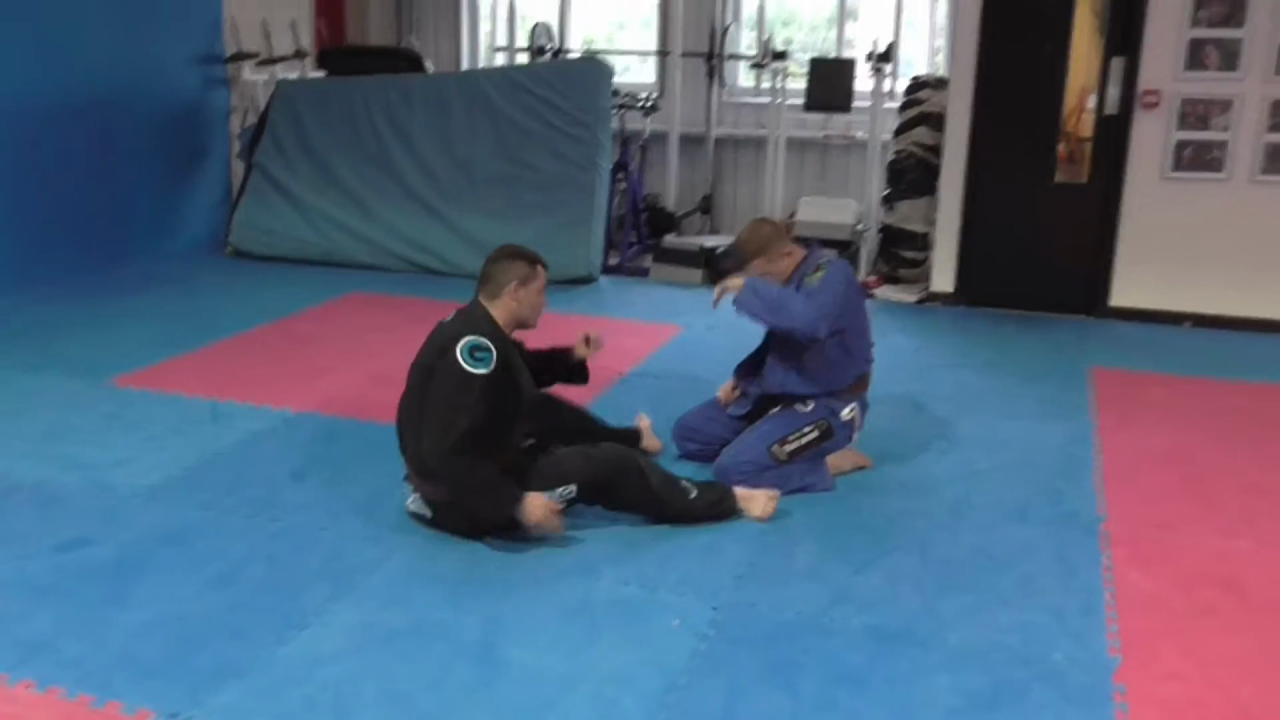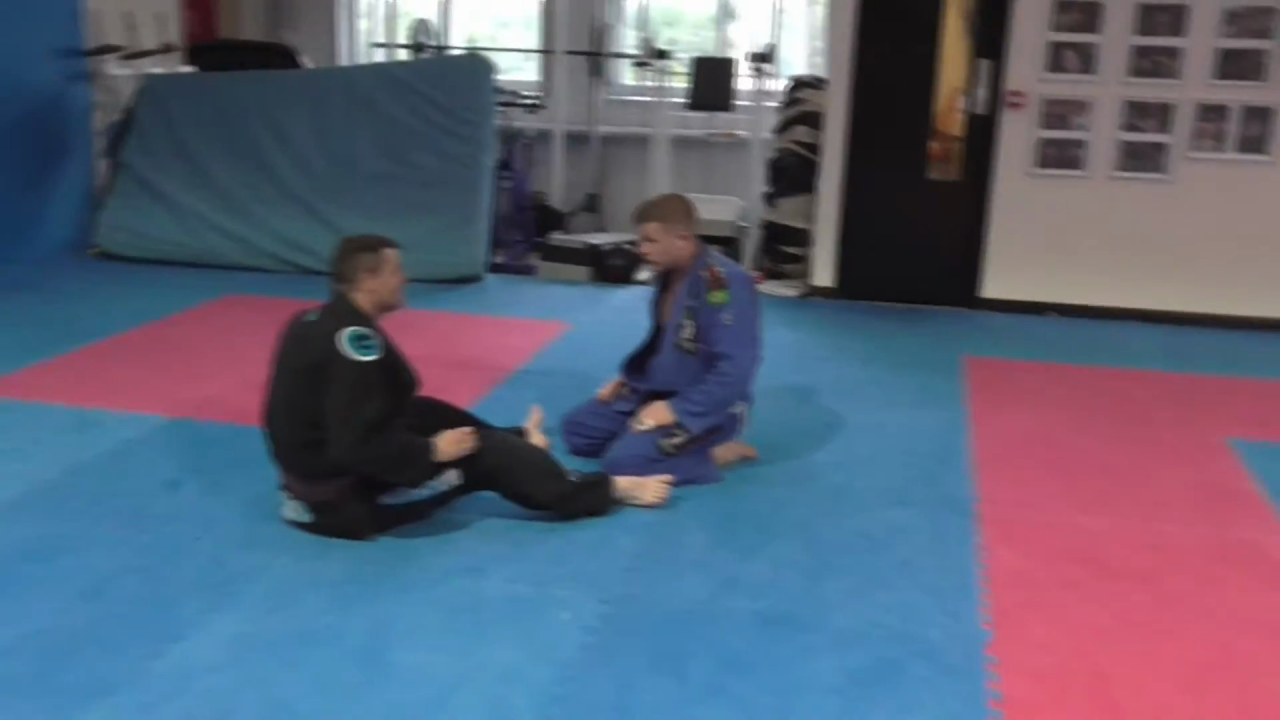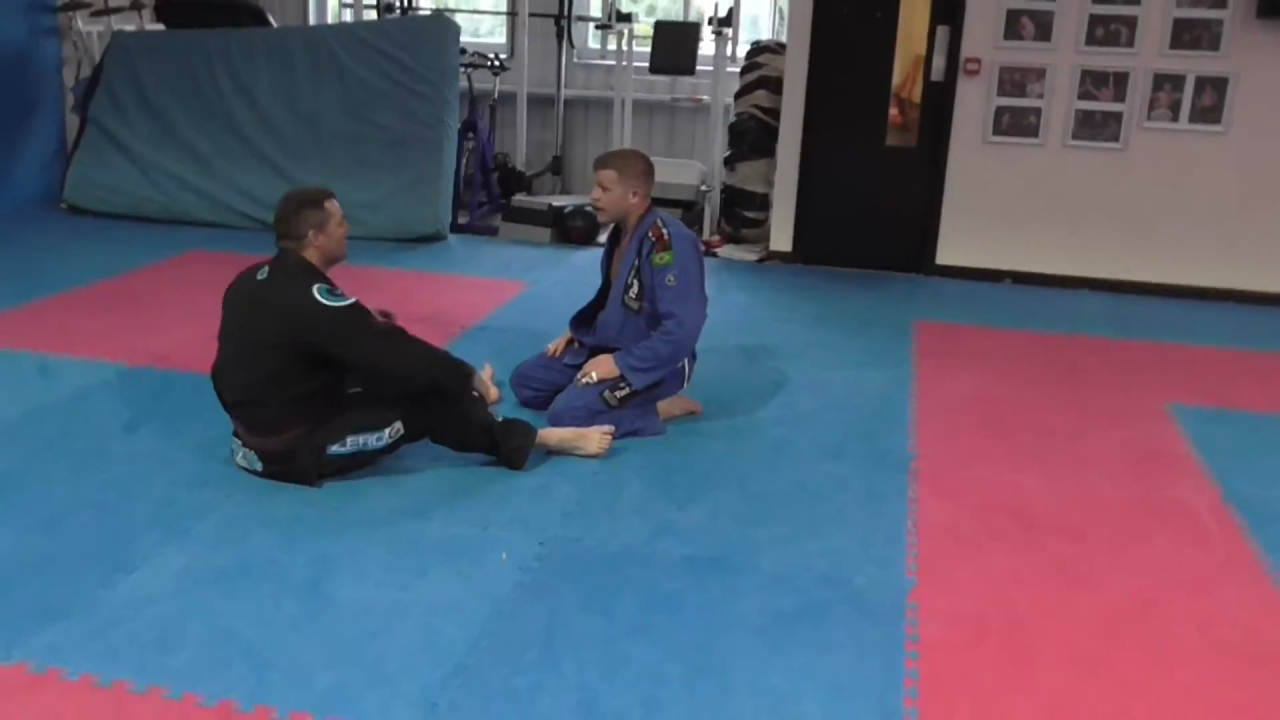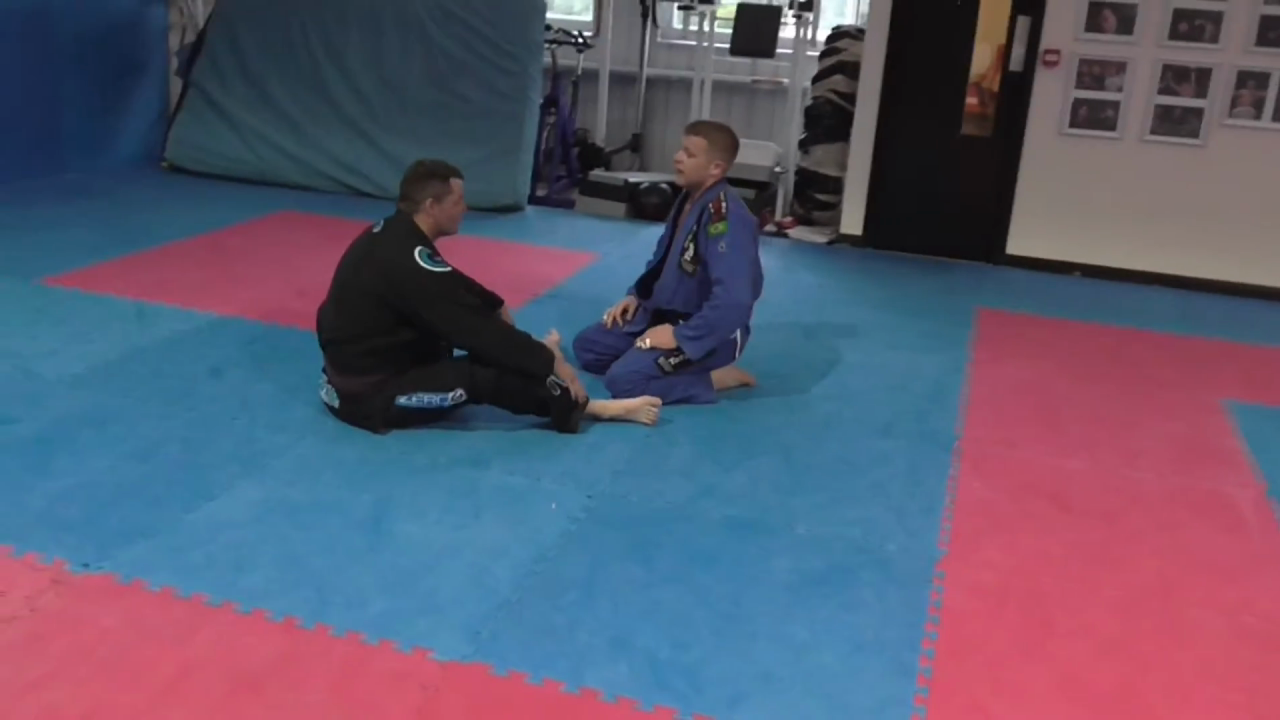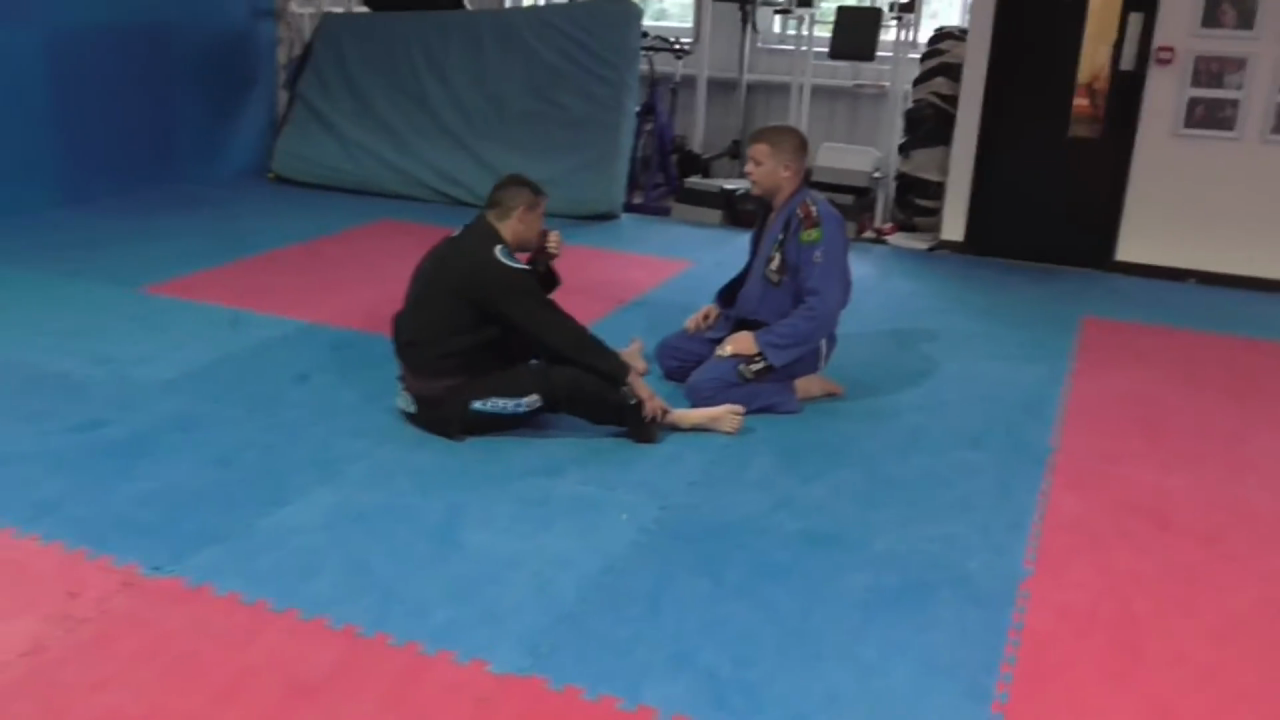
dt=1s
person 1, frame 1
left shoulder: (473, 322)
right shoulder: (476, 350)
left elbow: (517, 374)
right elbow: (447, 453)
left wrist: (571, 358)
right wrist: (516, 503)
left hip: (467, 469)
right hip: (460, 496)
left knee: (546, 411)
right knee: (607, 465)
left ankle: (633, 439)
right ankle: (727, 501)
person 1, frame 2
left shoulder: (313, 322)
right shoulder: (355, 340)
right elbow: (359, 447)
right wrist: (431, 450)
left hip: (310, 477)
right hip: (345, 497)
left knee: (426, 413)
right knee: (484, 454)
left ankle: (517, 440)
right ankle: (608, 491)
person 1, frame 3
left shoulder: (254, 279)
right shoulder: (312, 299)
right elbow: (393, 352)
right wrist: (465, 374)
left hip: (259, 427)
right hip: (295, 448)
right knee: (426, 406)
left ankle: (464, 393)
right ankle: (540, 439)
person 1, frame 4
left shoulder: (389, 234)
right shoulder: (410, 263)
left elbow: (451, 286)
right elbow: (477, 329)
left wrist: (496, 307)
right wrist: (552, 363)
left hip: (352, 374)
right hip: (370, 396)
right knee: (486, 375)
right ankle: (586, 407)
person 1, frame 5
left shoulder: (468, 243)
right shoulder: (491, 261)
left elbow: (524, 304)
right elbow: (554, 328)
left wrist: (542, 263)
right wrist: (626, 375)
left hip: (426, 383)
right hip: (448, 401)
right knee: (564, 381)
left ankle: (611, 363)
right ankle: (667, 416)
person 2, frame 1
left shoulder: (833, 276)
right shoulder: (787, 277)
left elbow: (807, 318)
left wrist: (748, 288)
right wrist: (744, 376)
left hip: (826, 406)
right hip: (779, 393)
left knee: (734, 469)
right knee: (688, 433)
left ankle: (832, 461)
right ankle: (791, 450)
person 2, frame 2
left shoulder: (726, 283)
right shoulder: (671, 275)
left elbow: (735, 372)
left wrist: (678, 409)
right wrist: (628, 376)
left hip: (705, 408)
right hip: (659, 391)
left knee: (623, 462)
right knee: (576, 428)
left ankle: (718, 453)
right ankle: (682, 443)
person 2, frame 3
left shoulder: (671, 243)
right shoulder: (621, 232)
left elbow: (682, 330)
left wrist: (621, 363)
right wrist: (578, 330)
left hip: (651, 363)
right hip: (606, 346)
left knee: (566, 415)
right knee: (524, 381)
left ankle: (662, 407)
right ankle: (630, 397)
person 2, frame 4
left shoulder: (728, 216)
right shoulder: (689, 199)
left elbow: (733, 298)
left wrist: (681, 337)
right wrist: (637, 295)
left hip: (707, 332)
right hip: (665, 314)
left knee: (624, 379)
right knee: (587, 346)
left ankle: (716, 377)
right ankle: (683, 364)
person 2, frame 5
left shoulder: (817, 221)
right shoulder: (775, 210)
left elbow: (823, 309)
left wrist: (761, 342)
right wrist: (722, 304)
left hip: (793, 341)
right hip: (750, 323)
left knee: (704, 388)
right knee: (670, 353)
left ankle: (802, 386)
right ankle: (765, 375)
